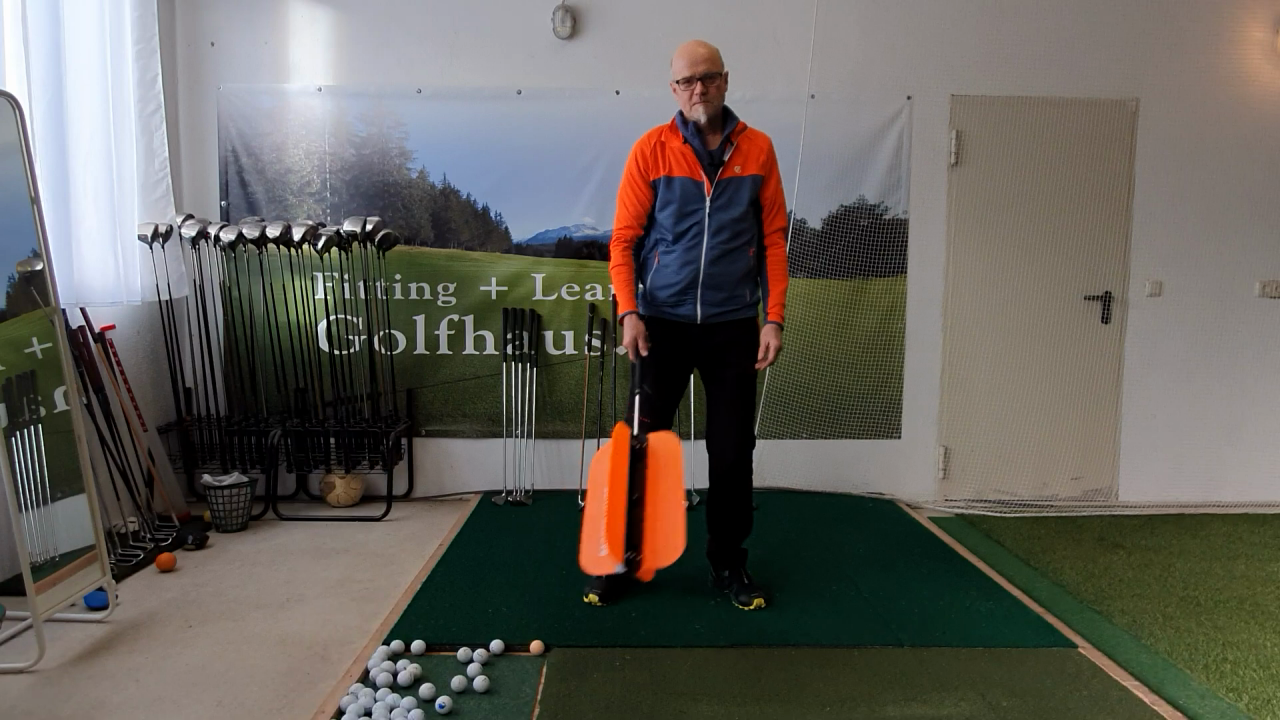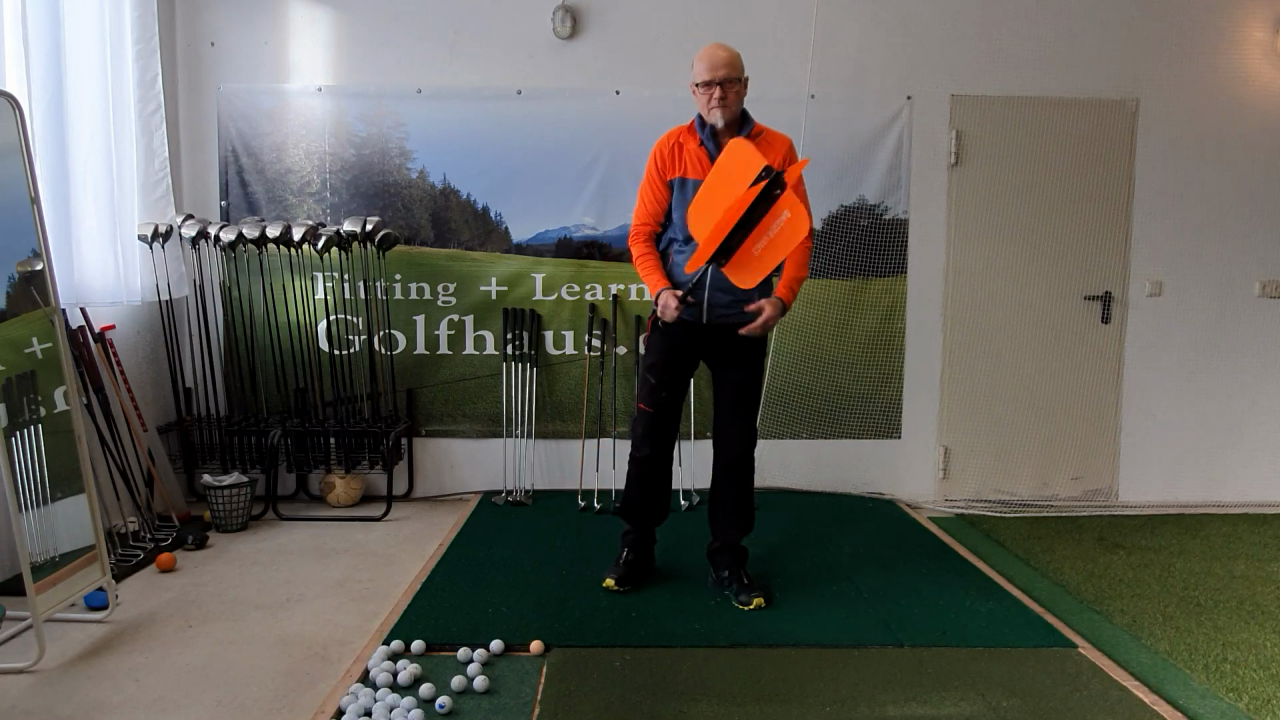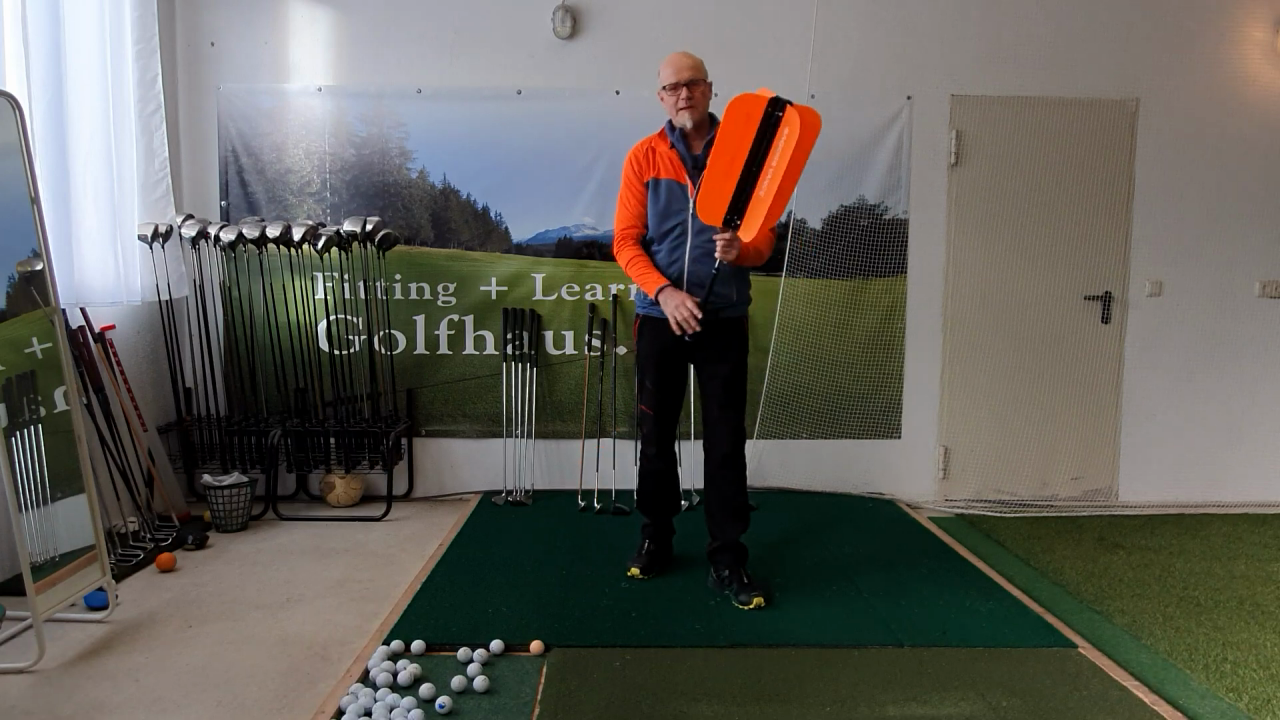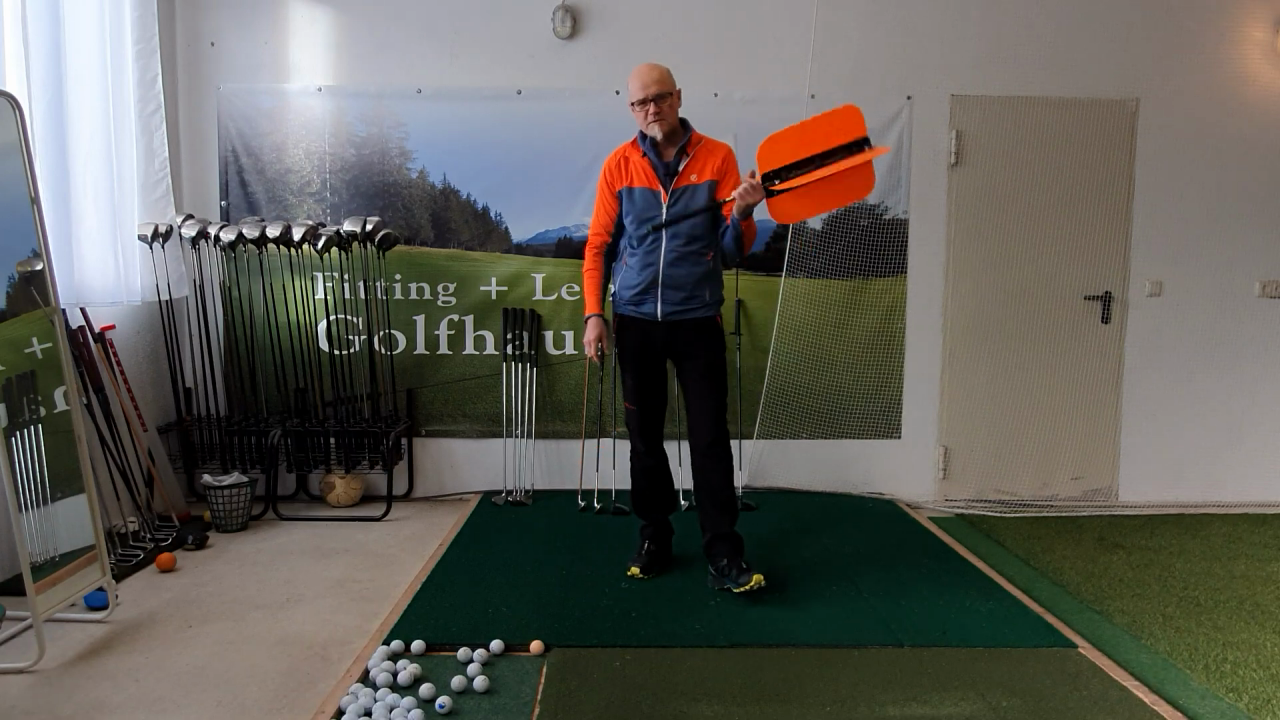
dt=0.4s
person 1, frame 1
left shoulder: (758, 148)
right shoulder: (650, 150)
left elbow: (774, 238)
right elbow: (624, 239)
left wrist: (773, 317)
right wrist: (629, 311)
left hip: (733, 326)
right hip: (663, 322)
left knee: (732, 450)
right knee: (642, 441)
left ankle: (728, 562)
person 1, frame 2
left shoulder: (778, 150)
right shoulder: (669, 149)
left elbow: (798, 235)
right elbow: (642, 233)
left wrist: (781, 297)
right wrist: (660, 289)
left hip: (742, 323)
right hip: (677, 317)
left knee: (735, 445)
right knee: (650, 436)
left ankle: (728, 561)
right ankle: (637, 546)
person 1, frame 3
right shoulder: (643, 156)
left elbow: (764, 240)
right elbow: (626, 241)
left wrist: (739, 250)
right wrist: (665, 292)
left hip: (724, 321)
right hip: (659, 320)
left knee: (725, 443)
right knee: (656, 437)
left ankle: (727, 560)
right ankle: (655, 536)
person 1, frame 4
left shoulder: (717, 156)
right shoulder: (617, 165)
left elbow: (736, 248)
right elbow: (598, 244)
left wrist: (743, 215)
right wrist: (592, 313)
left hip: (698, 321)
right hip: (635, 321)
left knee: (710, 437)
right knee: (644, 435)
left ankle: (723, 553)
right ankle: (654, 537)
